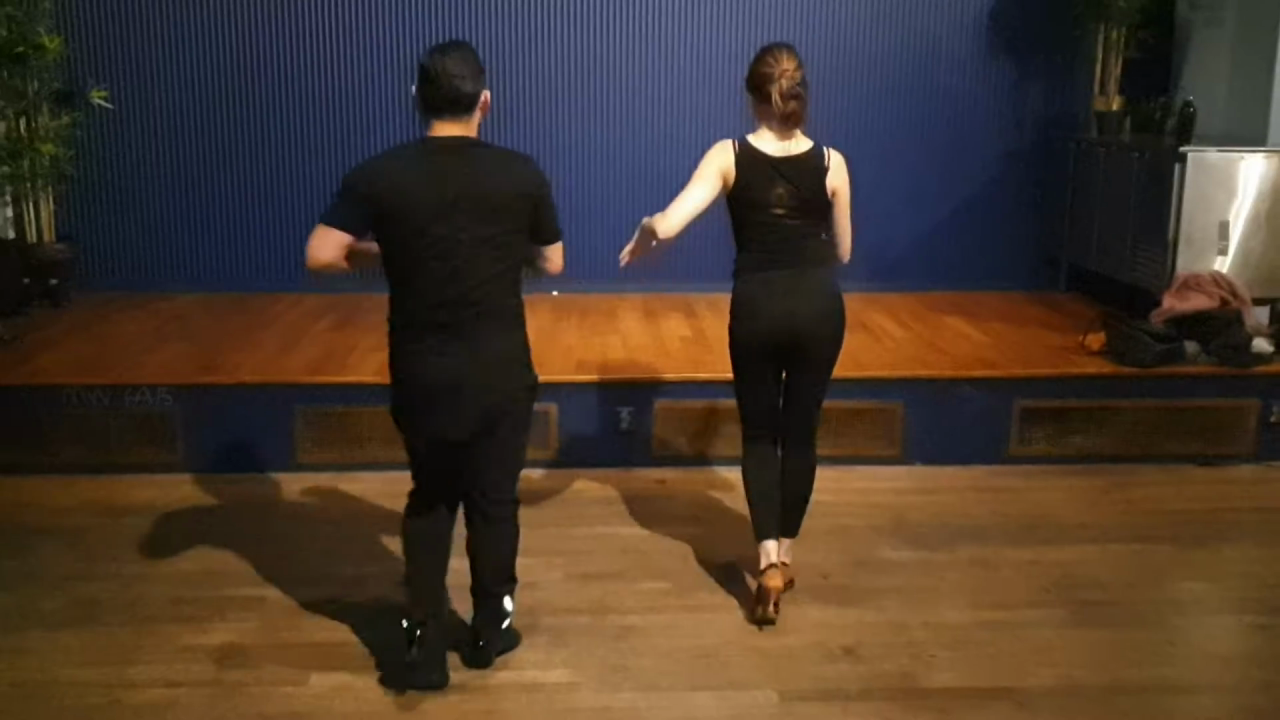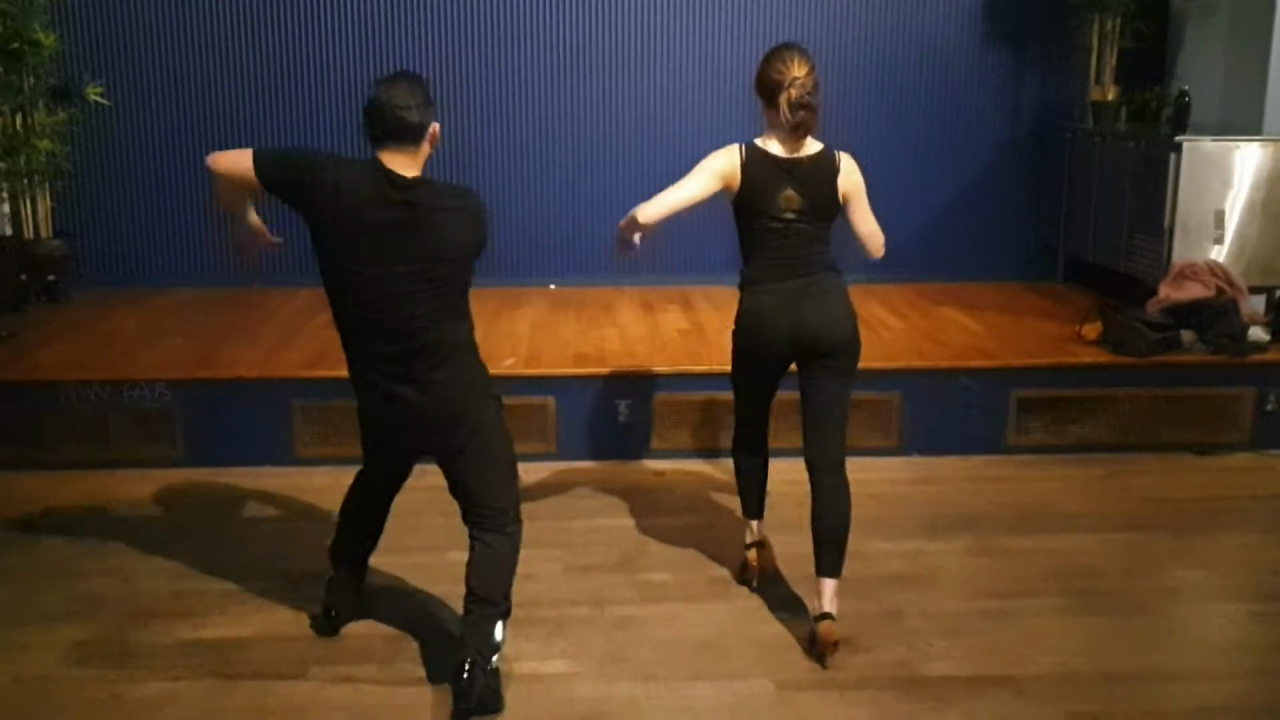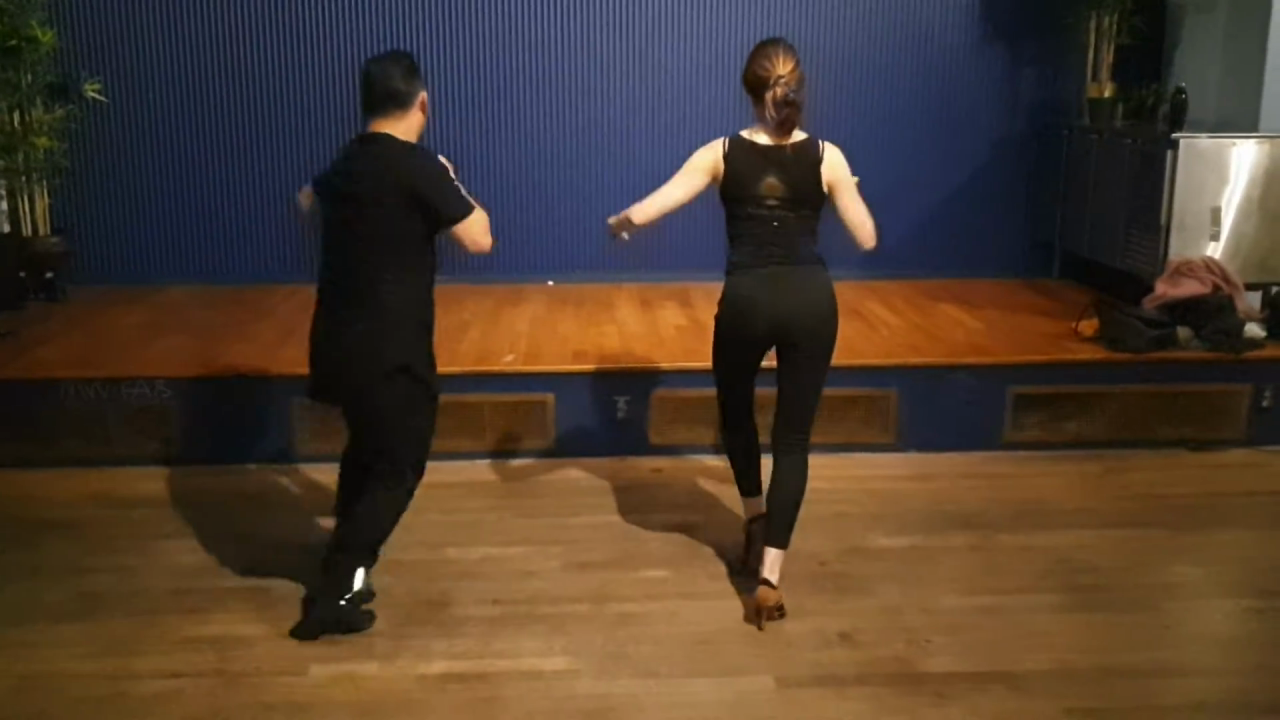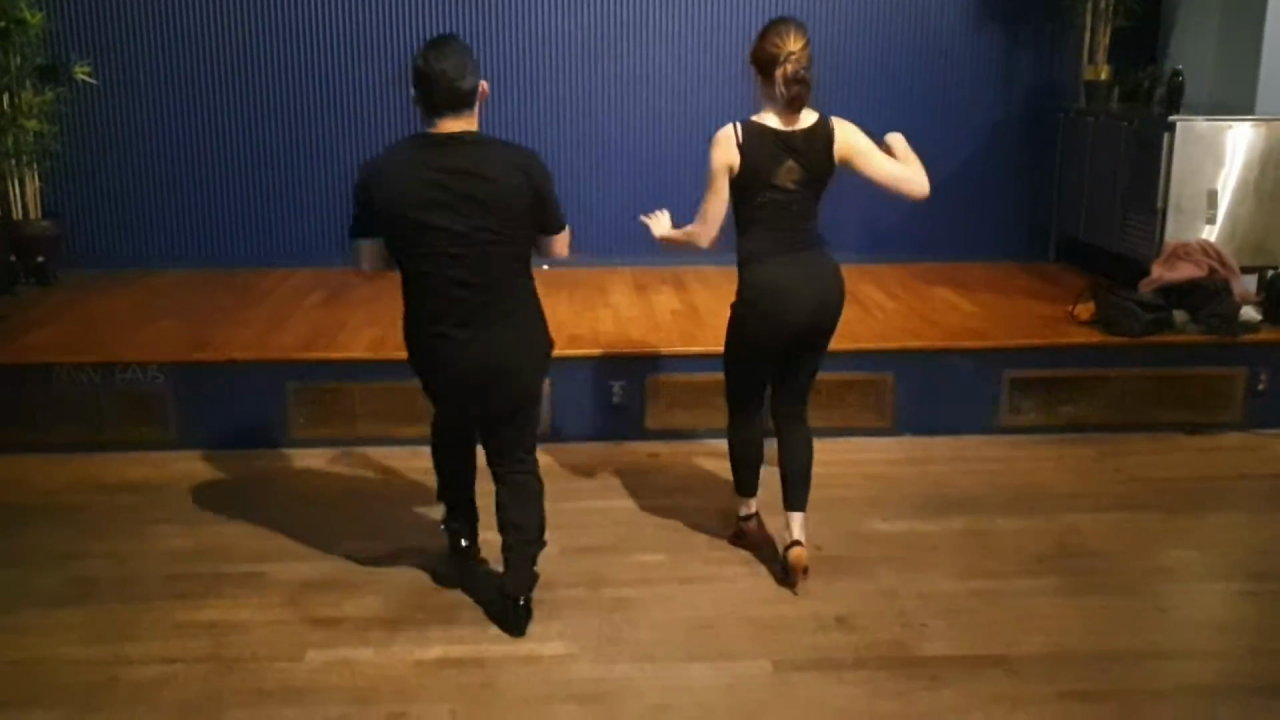
dt=0.7s
person 1, frame 1
left shoulder: (380, 175)
right shoulder: (520, 174)
left elbow: (320, 257)
right elbow: (552, 261)
left hip: (421, 375)
right hip: (498, 371)
left knee: (430, 501)
right knee: (492, 505)
left ankle: (424, 640)
right ankle: (490, 629)
person 1, frame 2
left shoulder: (329, 182)
right shoulder: (462, 210)
left elbow: (220, 164)
left wrist: (248, 217)
left hip: (383, 400)
right hip: (459, 398)
left knee: (377, 483)
right knee: (495, 523)
left ankle: (340, 599)
right ankle: (477, 666)
person 1, frame 3
left shoulder: (344, 164)
right shoulder: (416, 164)
left elbow: (316, 212)
right elbow: (478, 239)
right wrist: (448, 182)
left hip: (335, 344)
right hip: (389, 349)
left knee: (364, 449)
right knee: (395, 471)
left ankle: (344, 569)
right ankle: (334, 597)
person 1, frame 4
left shoulder: (383, 173)
right shoulder: (519, 165)
right elbow: (558, 250)
left hip: (438, 351)
right hip: (514, 350)
left knee: (452, 435)
right knee: (516, 465)
left ankle: (461, 538)
right ankle: (517, 593)
person 2, frame 1
left shoulder: (726, 156)
right shoulder: (830, 163)
left elbow: (664, 227)
right elbow: (841, 252)
left wrist: (639, 244)
left hip: (756, 308)
right hip: (819, 306)
left knee: (758, 434)
right knee: (799, 433)
left ankle: (768, 562)
right ankle: (782, 555)
person 2, frame 2
left shoulder: (735, 160)
right shoulder: (840, 166)
left elbow: (649, 214)
right elbow: (876, 248)
left wrist: (628, 226)
left hip: (764, 316)
right hip: (830, 316)
left knee: (751, 427)
right knee: (827, 459)
left ankle: (754, 541)
right ankle: (826, 609)
person 2, frame 3
left shoulder: (723, 153)
right shoulder: (827, 157)
left elbow: (645, 212)
right elbow: (866, 241)
left wrist: (621, 222)
right wrist: (841, 195)
left hip: (747, 302)
right hip: (811, 302)
left knee: (735, 414)
right knee: (794, 438)
left ankle: (756, 516)
right ankle: (769, 579)
person 2, frame 4
left shoulder: (731, 140)
right shoulder: (834, 134)
left elbow: (705, 235)
right elbow: (918, 187)
left wrist: (664, 230)
right wrist: (899, 146)
left hip: (768, 292)
right hip: (823, 285)
left knee: (745, 406)
right knee: (792, 409)
left ankle: (748, 519)
right ankle: (796, 539)
